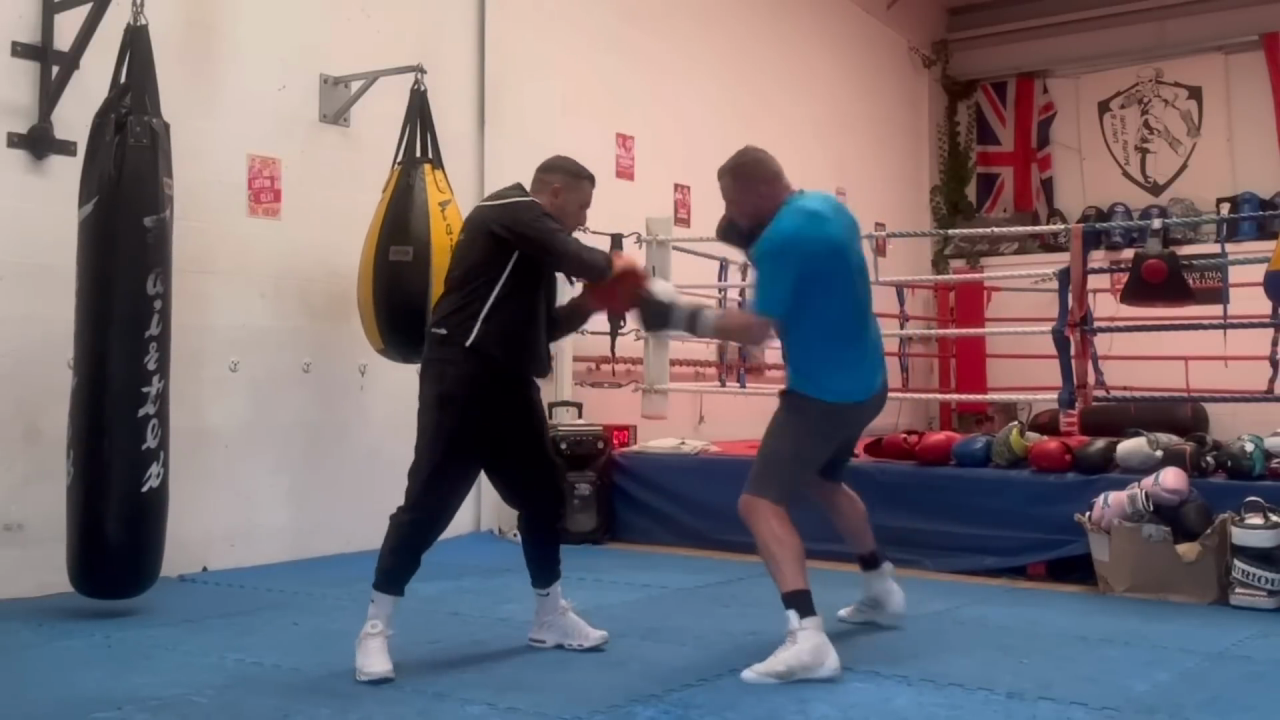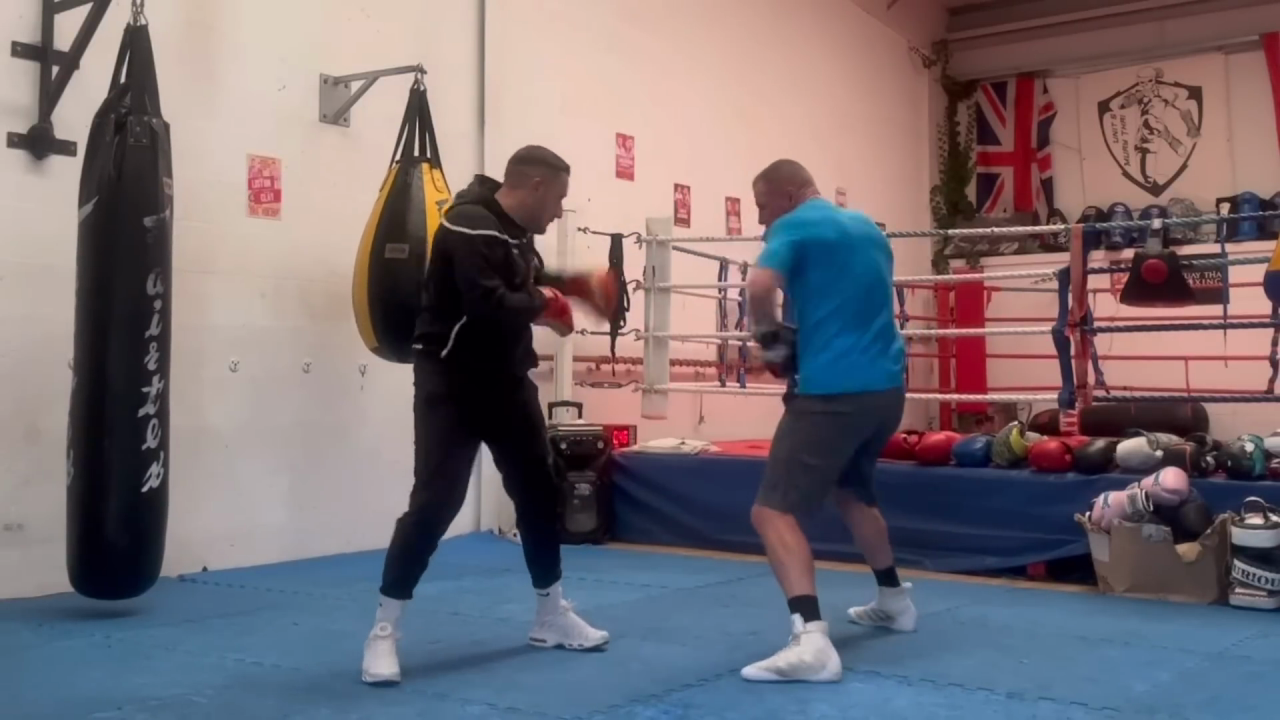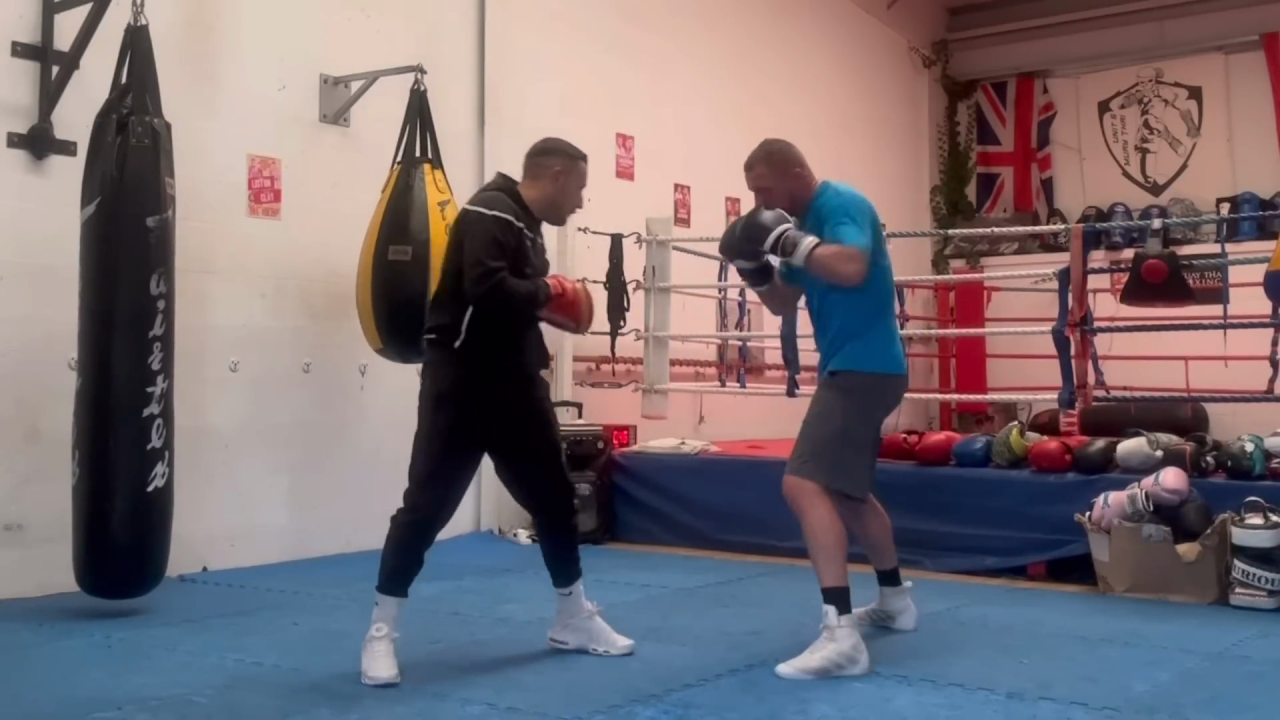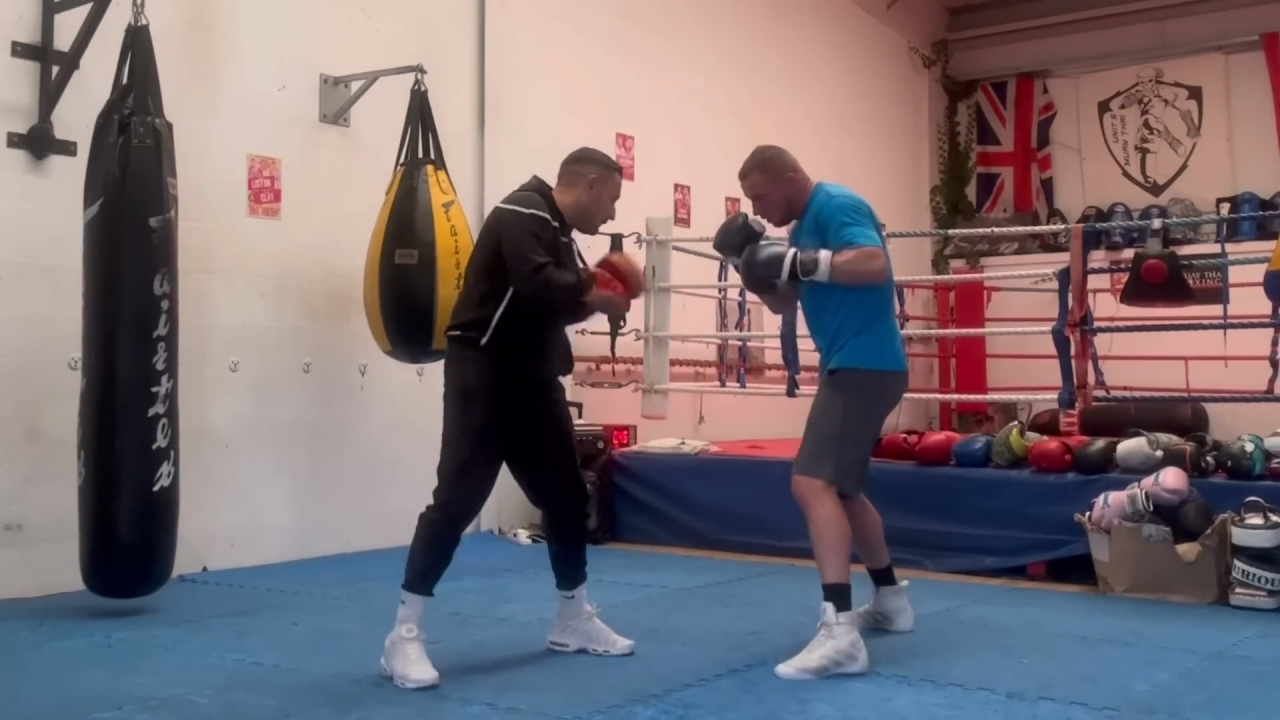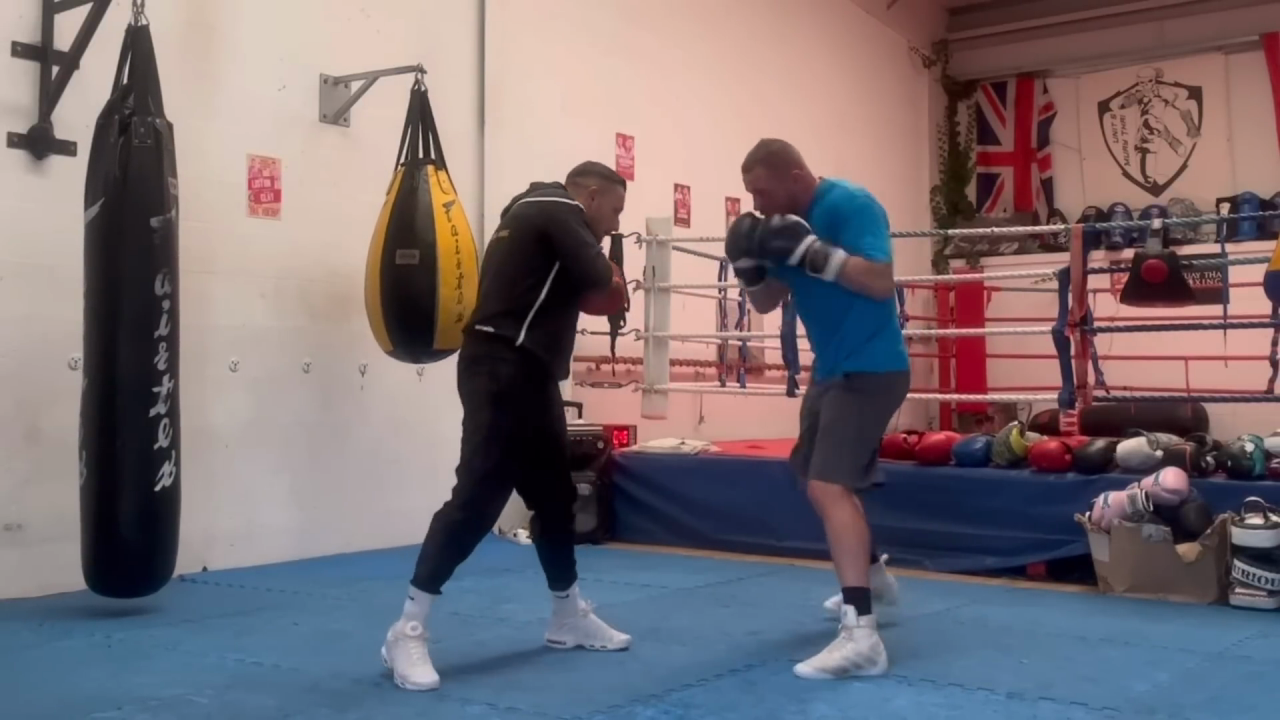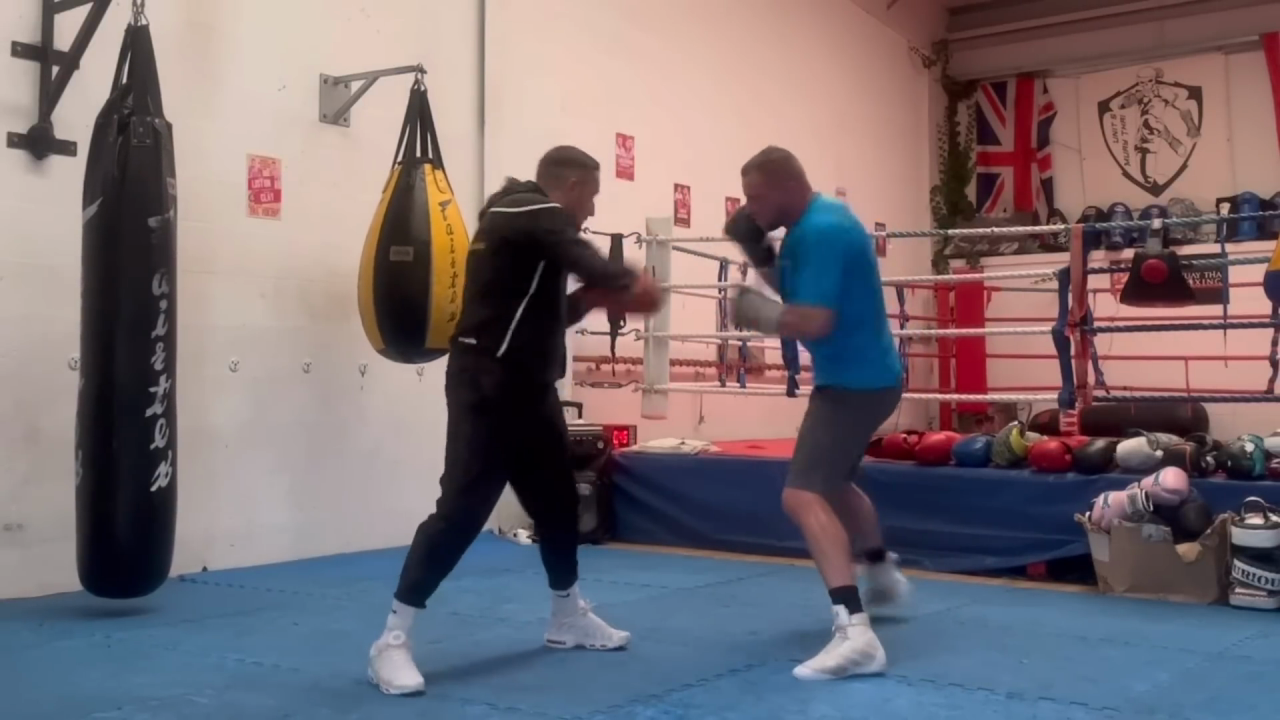
dt=0.4s
person 1, frame 1
left shoulder: (528, 225)
right shoulder: (511, 210)
left elbow: (532, 325)
right elbow: (573, 258)
left wrist: (576, 311)
right wrist: (614, 267)
left hip: (509, 381)
right hip: (460, 374)
left knee: (542, 494)
right knee: (430, 499)
left ankle: (551, 616)
right ankle: (375, 629)
person 1, frame 2
left shoulder: (515, 229)
right shoulder: (469, 227)
left elbow: (529, 286)
right elbow: (488, 306)
left wrist: (568, 287)
right wrist: (542, 302)
left hip: (506, 380)
right hip: (451, 381)
left knee: (539, 493)
right knee: (435, 502)
left ankle: (551, 615)
right ankle: (384, 632)
person 1, frame 3
left shoulder: (531, 225)
right shoulder: (488, 216)
right elbow: (486, 291)
left wrist: (561, 300)
right wrist: (544, 295)
left hip: (515, 381)
right hip: (459, 378)
left knee: (552, 495)
right knee: (428, 503)
left ankle: (574, 618)
right ankle: (380, 633)
person 1, frame 4
left shoulder: (556, 230)
right shoulder: (522, 216)
left elbow: (559, 307)
right elbow: (541, 288)
left wrist: (597, 292)
right wrist: (588, 290)
left hip: (534, 380)
right hip: (483, 374)
left knee: (567, 497)
right knee: (458, 499)
left ankle: (574, 619)
right ankle: (404, 635)
person 1, frame 5
left shoulder: (536, 220)
right shoulder: (555, 209)
right elbow: (596, 276)
left wrist: (596, 286)
right wrist: (608, 278)
left hip: (528, 376)
right hip: (502, 373)
left knee: (554, 496)
right knee: (477, 499)
left ankle: (569, 616)
right ankle: (408, 632)
person 1, frame 6
left shoulder: (536, 221)
right shoulder: (525, 214)
right elbow: (595, 271)
left wrist: (589, 299)
right wrist: (633, 285)
left hip: (528, 384)
right hip: (487, 383)
left knee: (555, 499)
right knee: (462, 510)
left ankle: (569, 616)
right ankle: (393, 641)
person 2, frame 1
left shoulder: (789, 235)
right shoulder: (830, 208)
left elbow: (755, 324)
left wrist: (680, 316)
right wrist: (747, 237)
left hip: (831, 391)
right hip: (864, 384)
left knee: (760, 503)
right knee: (823, 480)
left ankle: (808, 638)
right ankle: (879, 585)
person 2, frame 2
left shoulder: (792, 226)
right shoulder: (867, 228)
left elbow: (760, 291)
left wrist: (770, 341)
left hip: (829, 392)
right hip: (886, 388)
left knee: (773, 510)
right knee: (851, 492)
left ankle: (811, 641)
right ankle: (894, 600)
person 2, frame 3
left shoulder: (841, 204)
right shoulder: (804, 217)
left elbow: (852, 268)
right elbow: (784, 303)
left wrist: (788, 239)
right wrist: (754, 266)
left hip: (863, 370)
right hip: (858, 369)
left knee: (804, 485)
right knee: (846, 489)
left ankle: (841, 634)
right ankle: (894, 600)
person 2, frame 4
left shoulder: (837, 206)
right shoulder: (802, 225)
left elbow: (875, 264)
right elbow: (784, 303)
left wrist: (800, 262)
right wrist: (755, 268)
left hip: (864, 368)
right hip: (848, 369)
left knee: (812, 483)
right knee: (843, 487)
left ankle: (839, 631)
right ankle: (889, 600)
person 2, frame 5
left shoulder: (852, 203)
right shoulder: (778, 223)
left elbow: (881, 282)
right elbow: (763, 302)
left wrist: (810, 251)
right wrist: (750, 264)
left hip: (872, 369)
right hip: (829, 372)
left knee: (826, 487)
right knee: (824, 478)
left ankle: (861, 634)
right ankle: (873, 577)
person 2, frame 6
left shoulder: (825, 229)
right shoulder: (806, 226)
left elbow: (813, 322)
right elbow: (787, 287)
left wrist: (754, 310)
right wrist: (759, 249)
left hip: (854, 383)
right hip: (862, 380)
left knee: (803, 496)
right knee: (831, 479)
left ankle: (855, 634)
right ankle: (882, 571)
